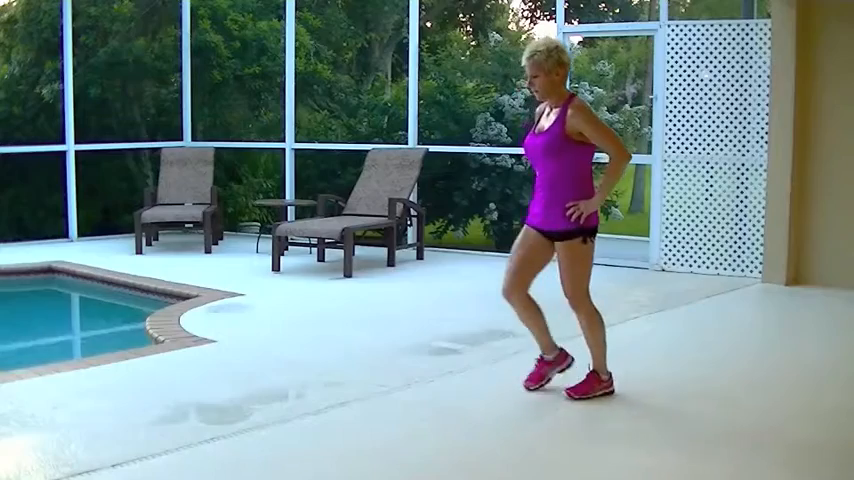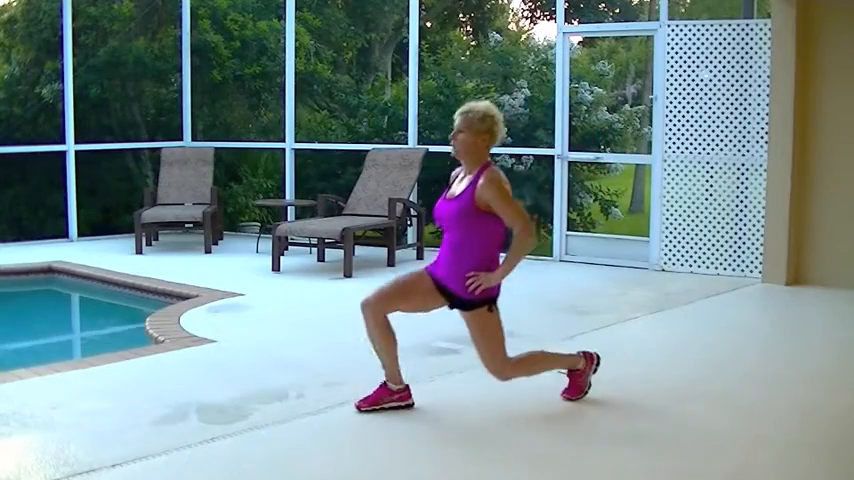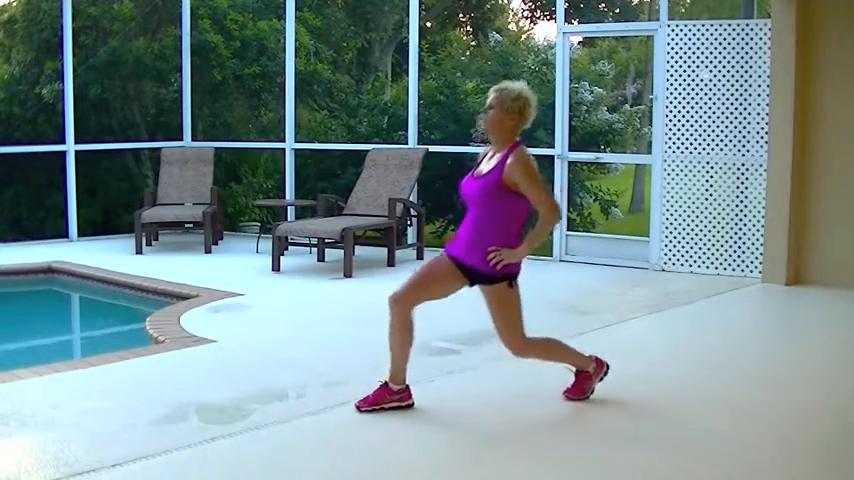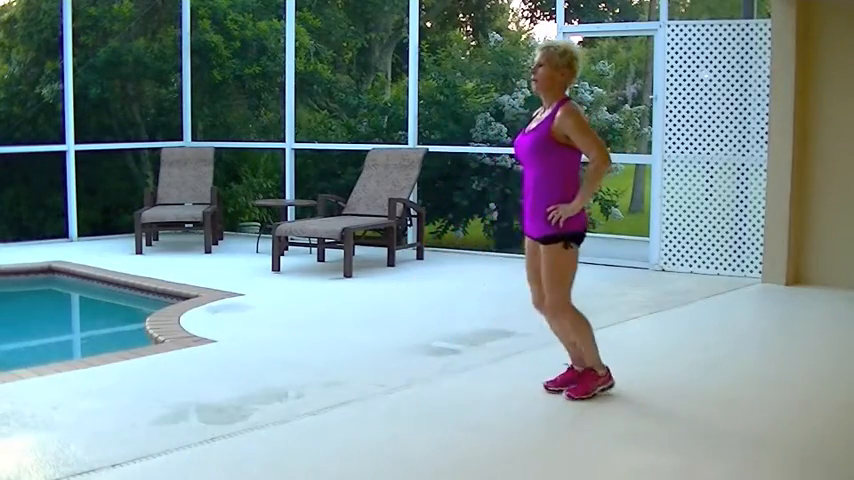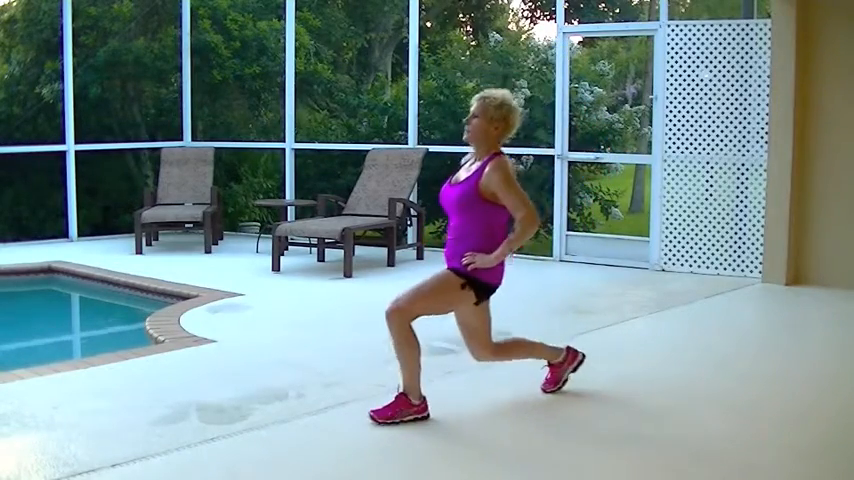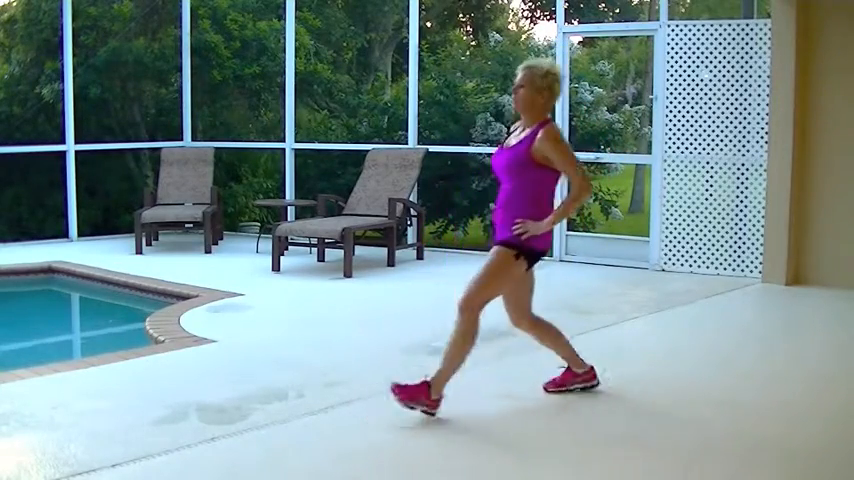
dt=0.7s
person 1, frame 1
left shoulder: (576, 112)
right shoulder: (542, 111)
left elbow: (620, 155)
left wrist: (595, 200)
left hip: (572, 220)
right hip: (540, 217)
left knee: (577, 299)
right knee: (512, 289)
left ankle: (601, 376)
right ankle: (552, 354)
person 1, frame 2
left shoulder: (490, 181)
right shoulder: (457, 175)
left elbow: (526, 231)
left wrist: (498, 275)
left hip: (471, 288)
right hip: (440, 276)
left knee: (501, 369)
right knee: (372, 307)
left ankle: (580, 363)
right ankle: (396, 388)
person 1, frame 3
left shoulder: (518, 161)
right shoulder: (486, 155)
left elbow: (550, 212)
left wrist: (519, 252)
left hip: (494, 264)
right hip: (460, 253)
left knee: (517, 344)
right knee: (399, 301)
left ankle: (589, 365)
right ankle: (397, 388)
person 1, frame 4
left shoulder: (567, 114)
right shoulder: (541, 114)
left elbow: (601, 160)
left wrist: (576, 205)
left hip: (560, 225)
right hip: (536, 222)
left knee: (556, 305)
right knee: (543, 304)
left ankle: (599, 372)
right ankle: (581, 369)
person 1, frame 5
left shoulder: (497, 169)
right shoulder: (470, 161)
left elbow: (529, 220)
left wrist: (496, 256)
left hip: (475, 271)
right hip: (462, 270)
left knee: (397, 313)
right knee: (485, 351)
left ankle: (413, 400)
right ankle: (562, 356)
person 1, frame 6
left shoulder: (547, 136)
right shoulder: (519, 130)
left elbow: (582, 184)
left wrist: (548, 223)
left hip: (525, 240)
right hip: (511, 237)
left knee: (469, 305)
right knee: (520, 317)
left ankle: (434, 389)
right ankle: (581, 370)
